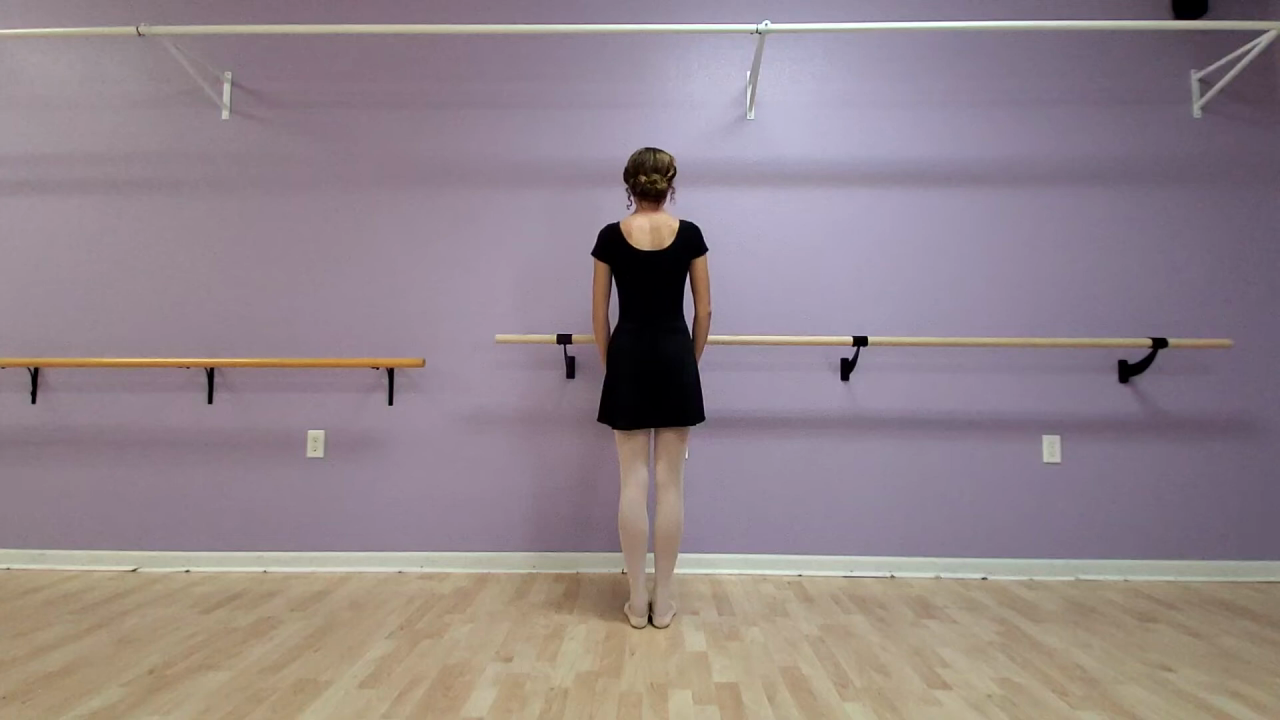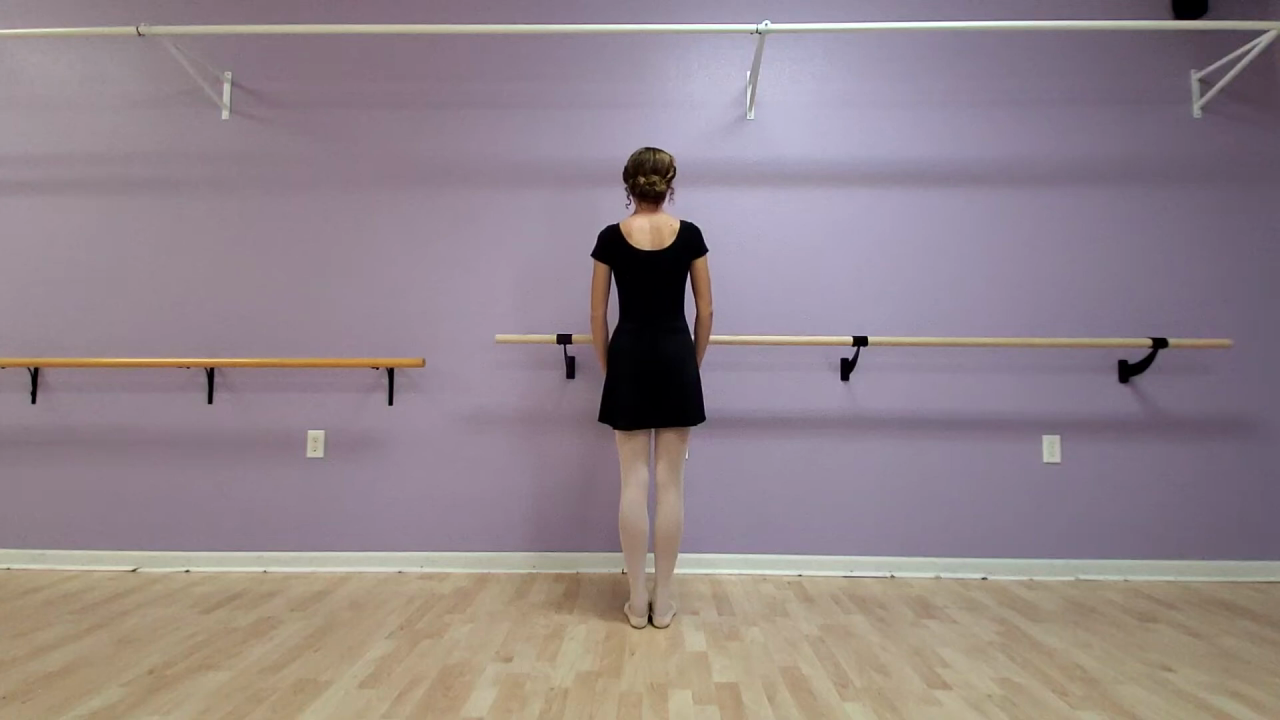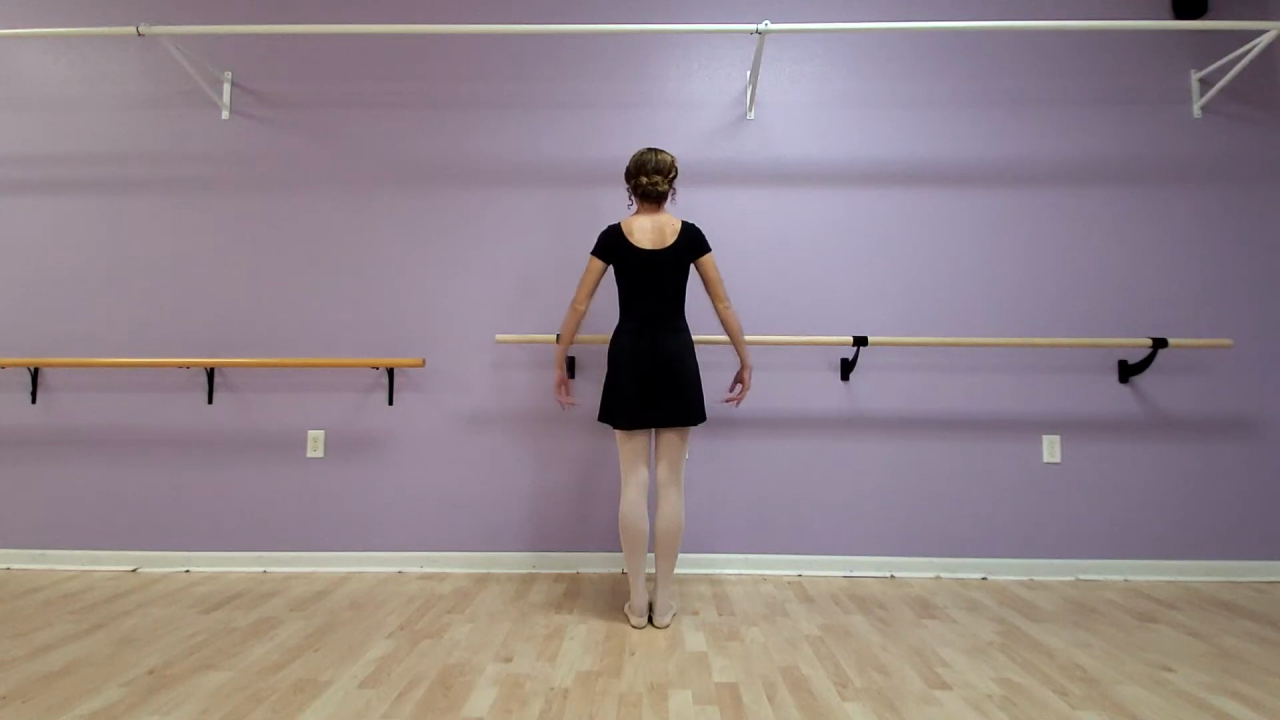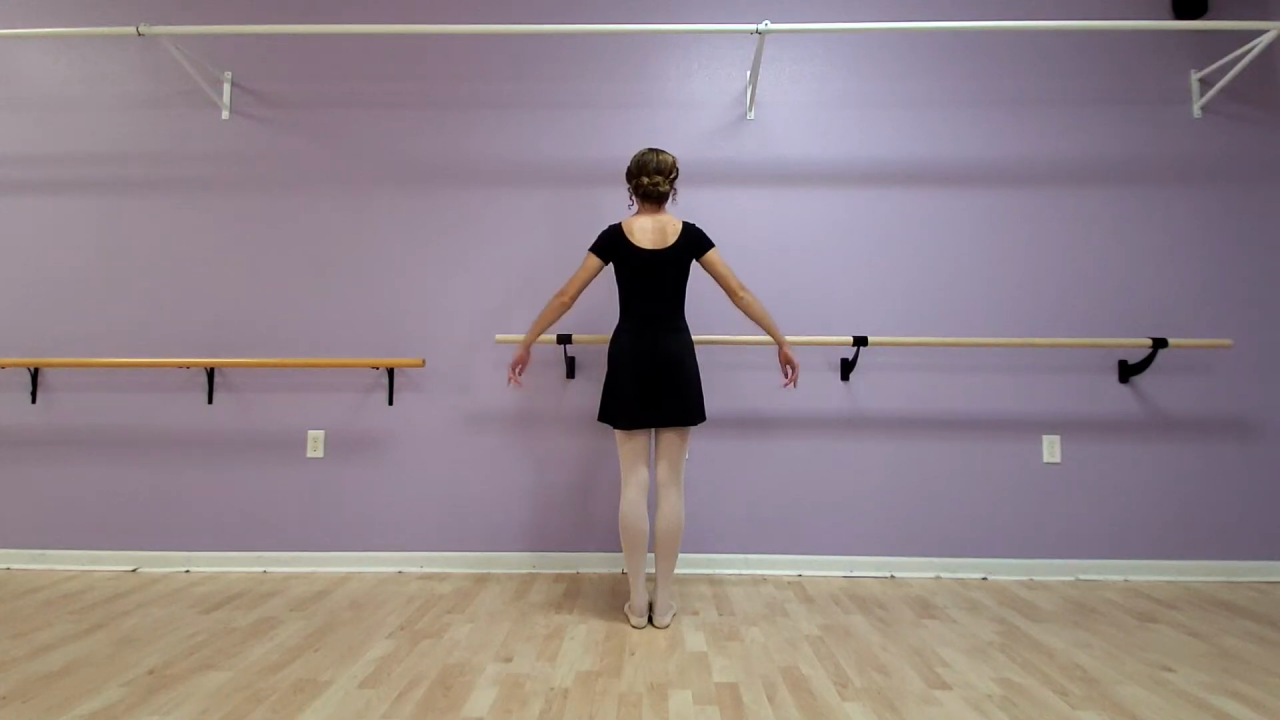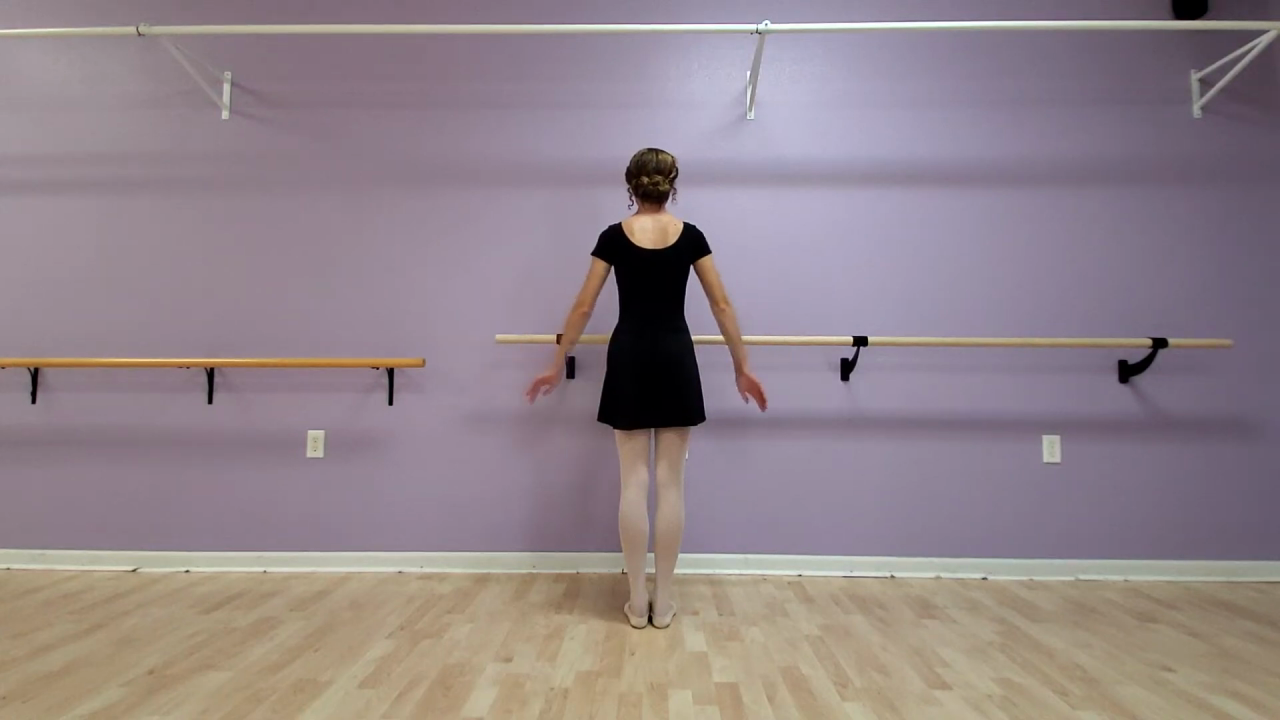
dt=0.5s
person 1, frame 1
left shoulder: (611, 237)
right shoulder: (689, 235)
left elbow: (600, 314)
right elbow: (703, 311)
left wrist: (610, 366)
left hip: (628, 359)
right hip: (674, 358)
left knee: (633, 482)
right knee: (669, 483)
left ankle: (638, 599)
right ankle: (663, 600)
person 1, frame 2
left shoulder: (611, 237)
right shoulder: (689, 235)
left elbow: (598, 315)
right elbow: (705, 311)
left wrist: (608, 368)
right wrist: (692, 364)
left hip: (629, 359)
right hip: (675, 359)
left knee: (633, 482)
right knee: (669, 483)
left ankle: (637, 600)
right ankle: (662, 601)
person 1, frame 3
left shoulder: (613, 237)
right shoulder: (689, 235)
left elbow: (579, 306)
right elbow: (723, 304)
left wrist: (560, 364)
right wrist: (744, 361)
left hip: (629, 359)
right hip: (675, 359)
left knee: (634, 481)
right knee: (670, 483)
left ankle: (637, 601)
right ankle: (662, 601)
person 1, frame 4
left shoulder: (614, 236)
right shoulder: (689, 235)
left elbow: (565, 296)
right elbow: (739, 293)
left wrist: (525, 346)
right wrist: (782, 344)
left hip: (629, 360)
right hip: (675, 359)
left knee: (633, 482)
right knee: (670, 483)
left ankle: (637, 601)
right ankle: (662, 601)
person 1, frame 5
left shoulder: (614, 237)
right shoulder: (691, 236)
left elbow: (583, 307)
right elbow: (721, 307)
left wrist: (557, 365)
right wrist: (742, 367)
left hip: (629, 359)
right hip: (676, 360)
left knee: (633, 482)
right knee: (670, 484)
left ankle: (638, 602)
right ankle: (664, 601)
